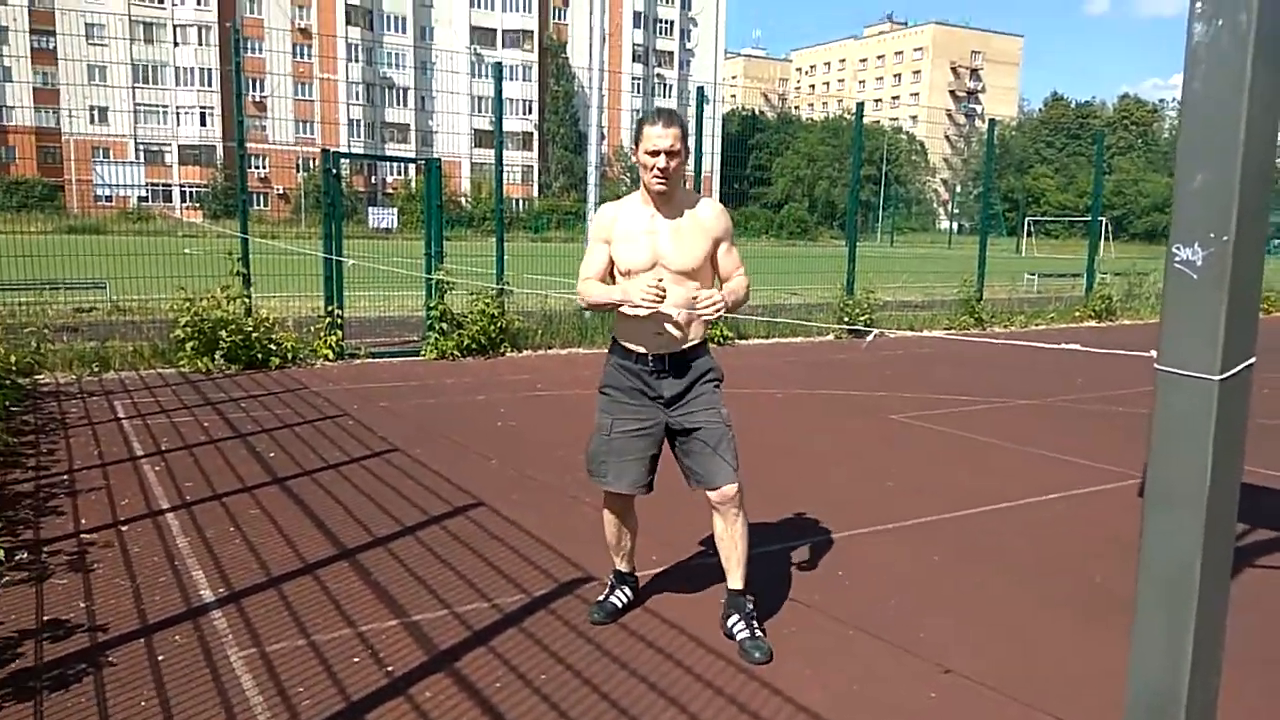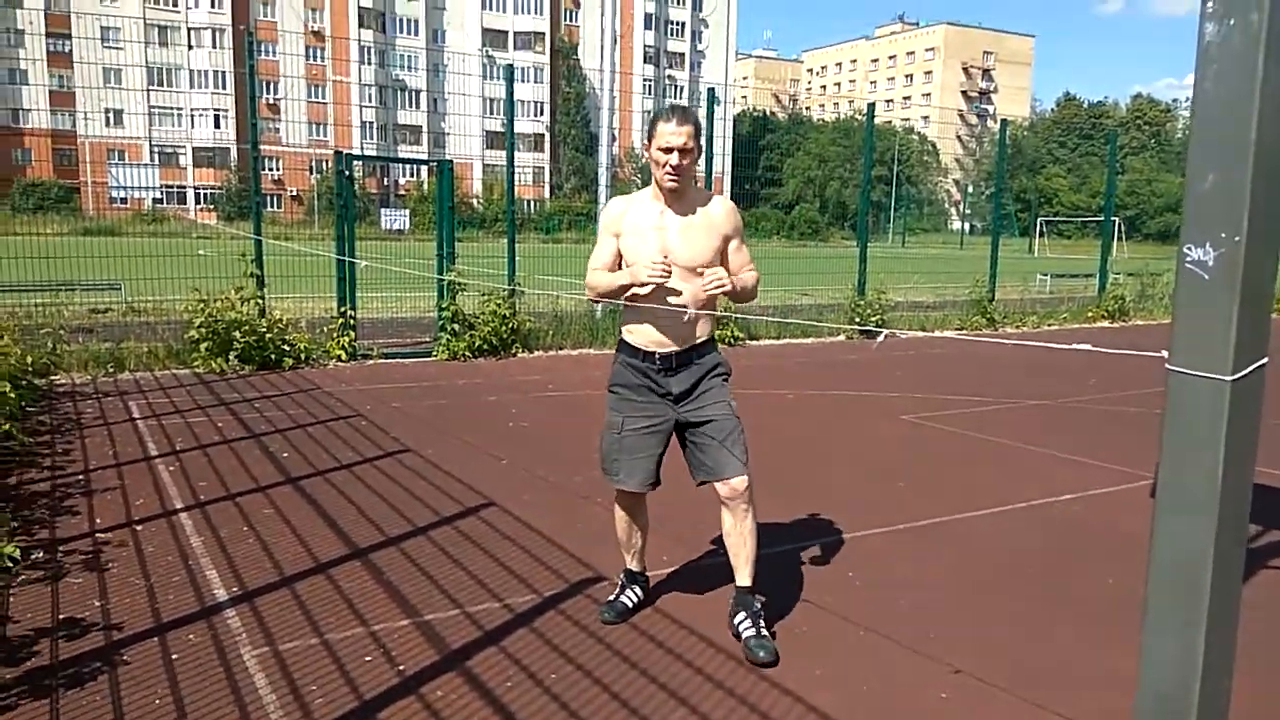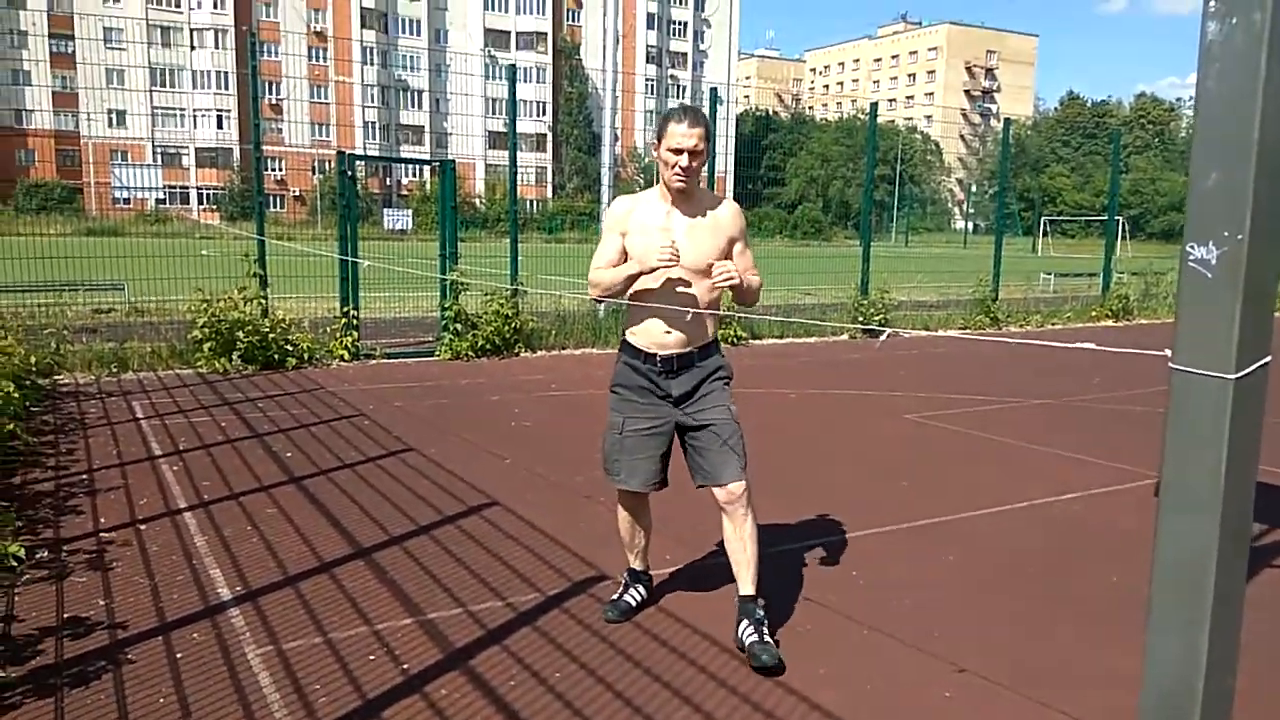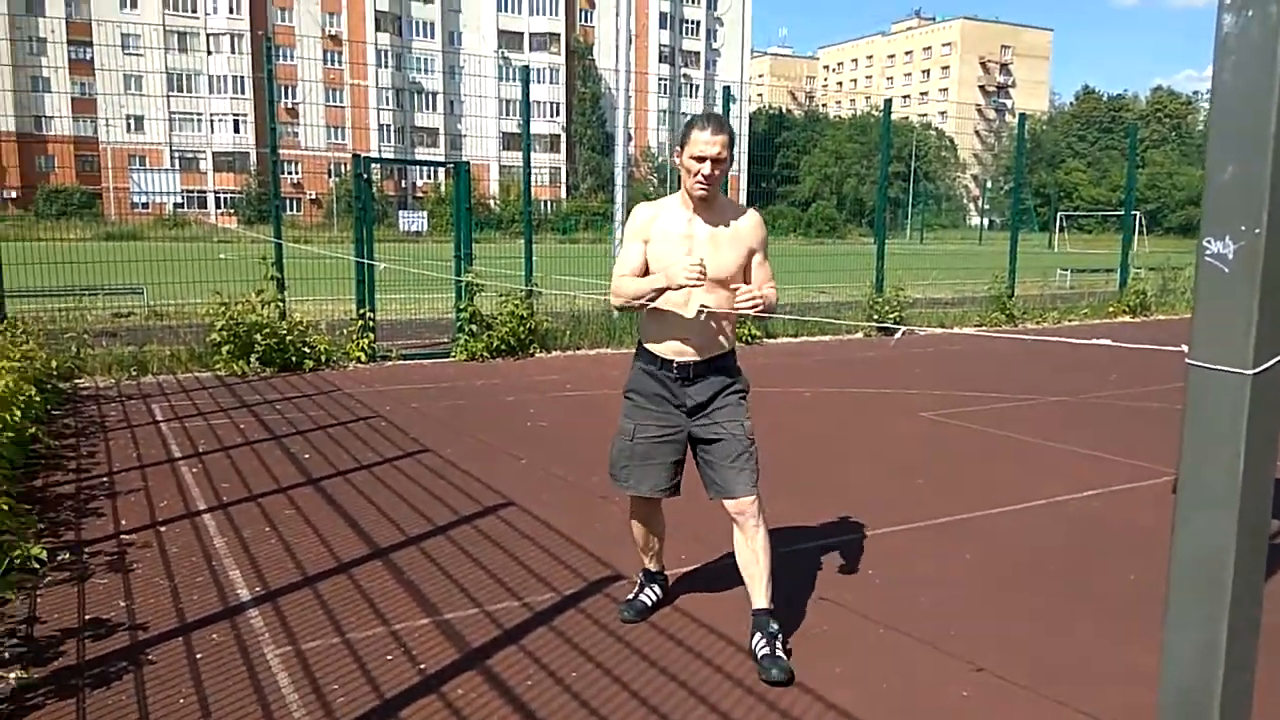
dt=0.1s
person 1, frame 1
left shoulder: (711, 215)
right shoulder: (610, 217)
left elbow: (740, 282)
right elbow: (585, 292)
left wrist: (724, 299)
right wrist: (623, 292)
left hip: (692, 371)
right hip: (628, 372)
left knee: (726, 492)
right knee: (617, 491)
left ankle: (738, 606)
right ankle: (623, 580)
person 1, frame 2
left shoulder: (722, 211)
right shoulder: (620, 211)
left elbow: (750, 286)
right elbow: (592, 286)
left wrist: (733, 284)
right wrist: (633, 275)
left hip: (701, 367)
right hip: (636, 369)
left knee: (734, 488)
right knee: (628, 489)
left ankle: (747, 605)
right ankle: (635, 580)
person 1, frame 3
left shoulder: (727, 214)
right shoulder: (625, 210)
left elbow: (754, 290)
right elbow: (596, 284)
left wrist: (738, 282)
right wrist: (639, 266)
left hip: (703, 370)
right hip: (639, 370)
left knee: (732, 492)
right knee: (631, 489)
left ankle: (750, 613)
right ankle: (638, 578)
person 1, frame 4
left shoulder: (748, 221)
right shoulder: (646, 216)
left elbow: (769, 304)
right elbow: (618, 292)
left wrist: (757, 296)
right wrist: (668, 280)
left hip: (719, 379)
right hip: (654, 376)
left knee: (744, 505)
right knee: (641, 495)
left ankle: (763, 624)
right ankle: (653, 578)
